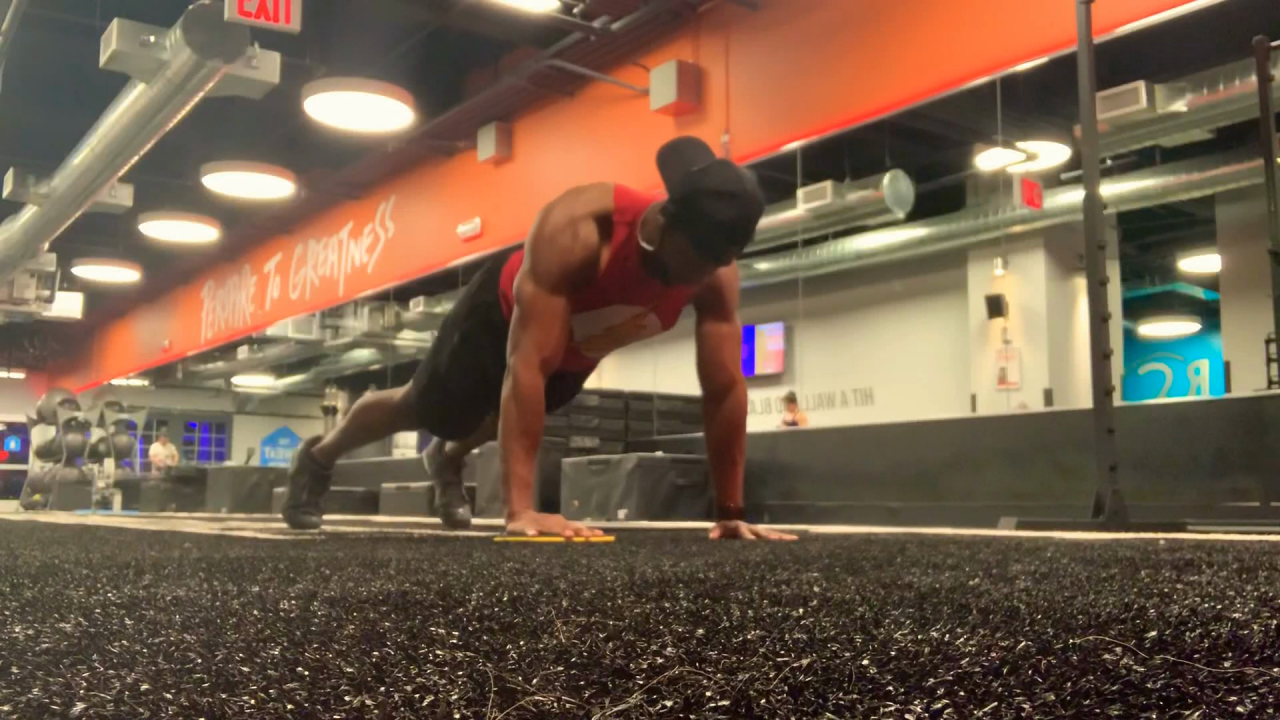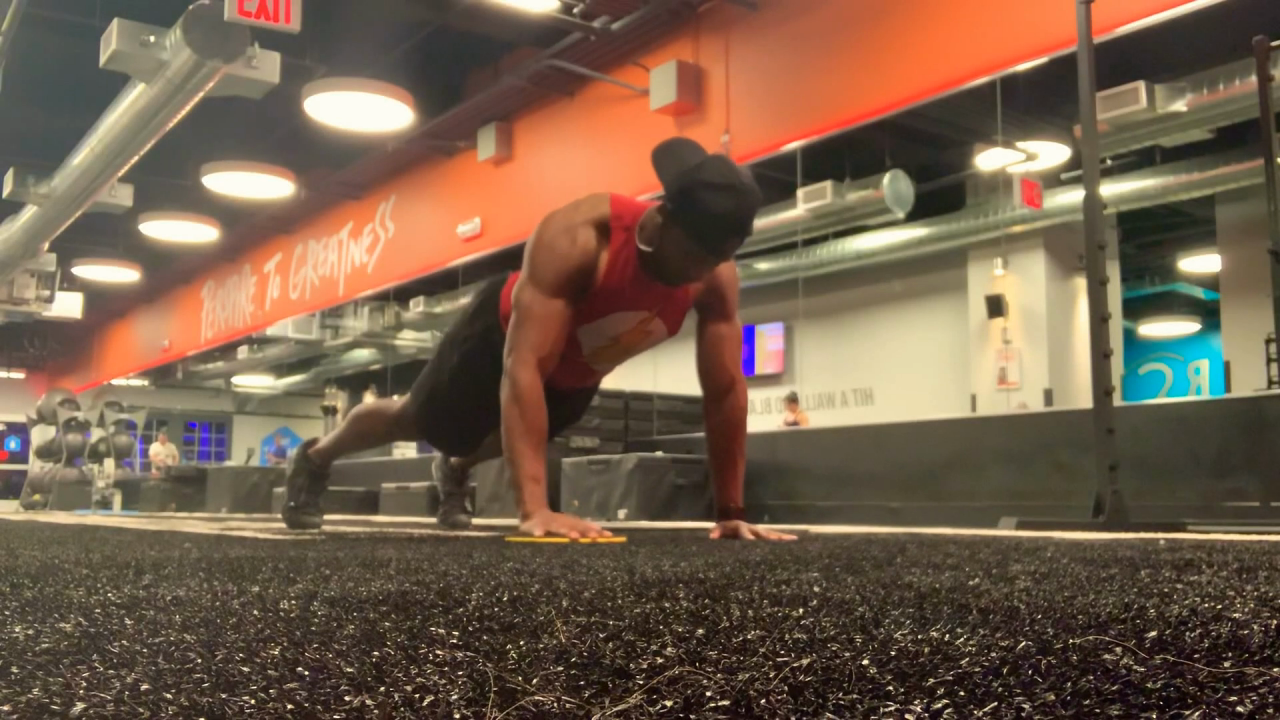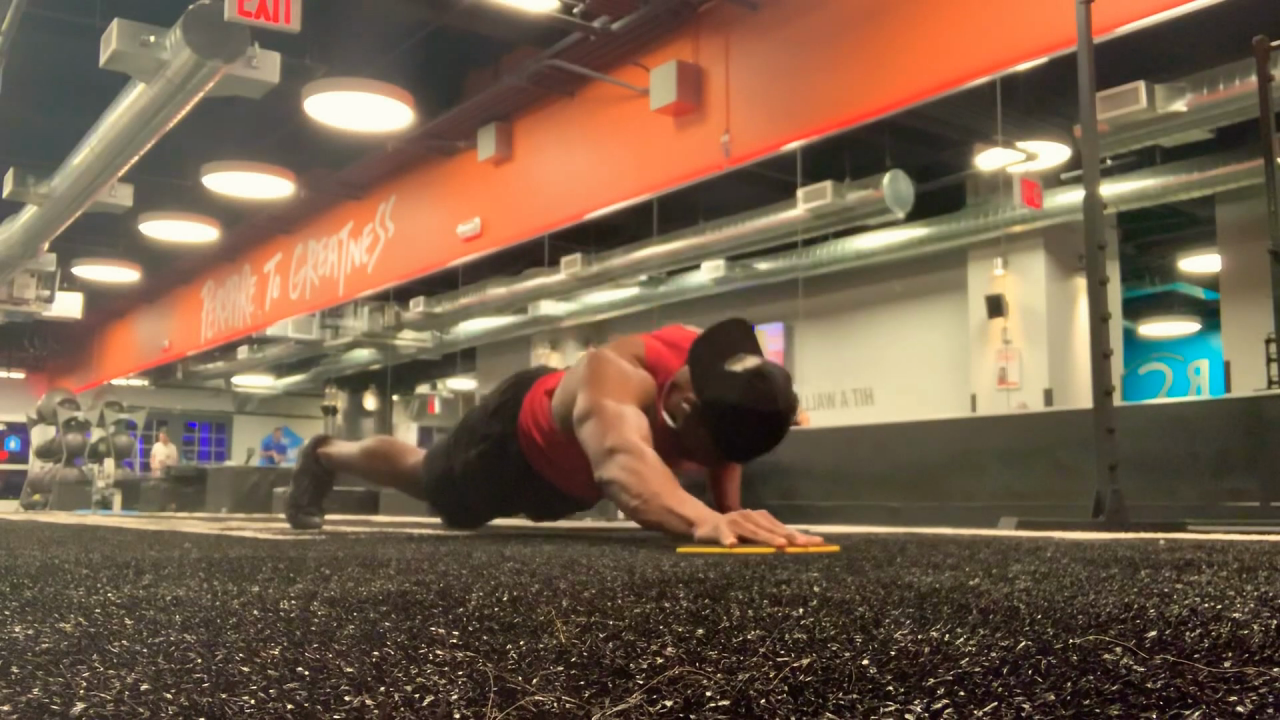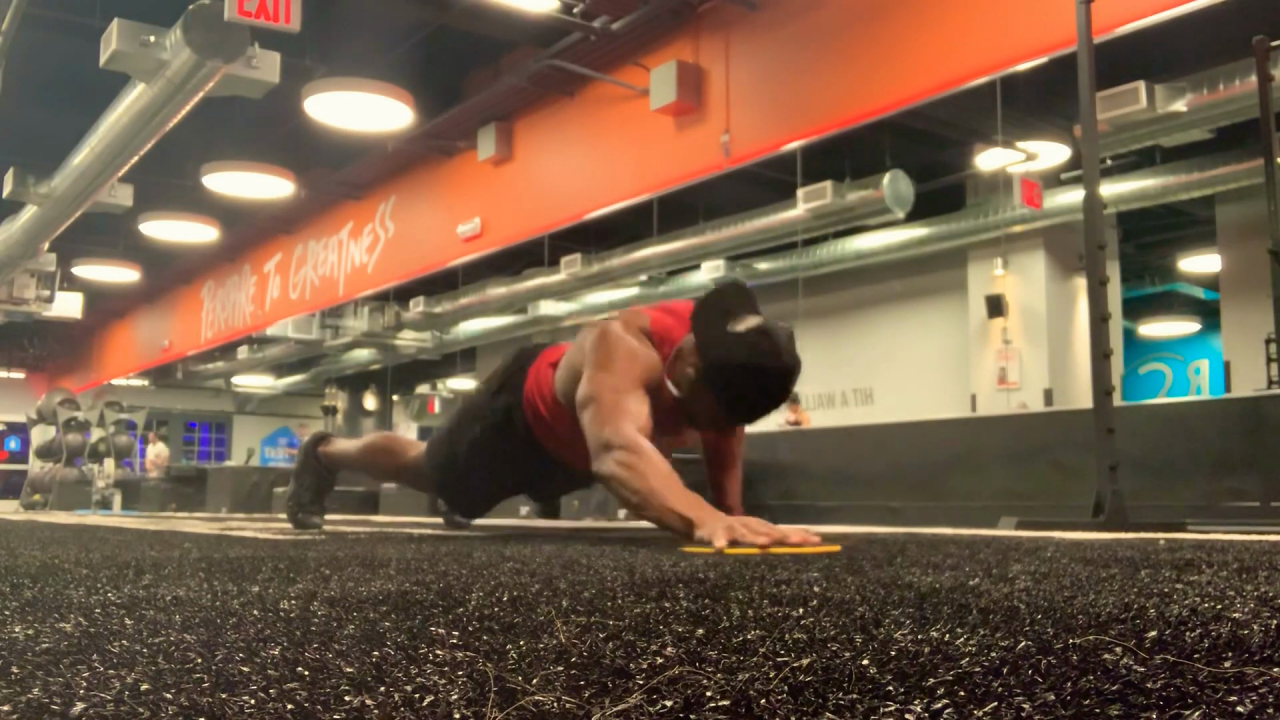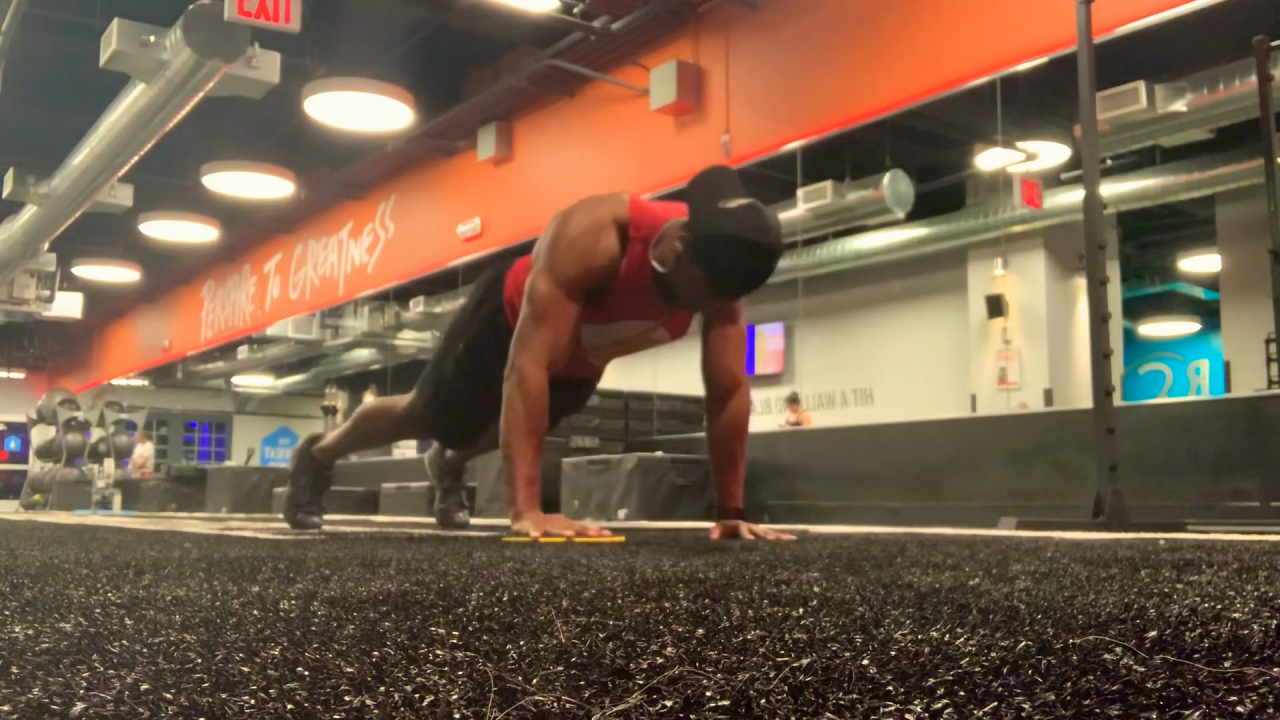
dt=1s
person 1, frame 1
left shoulder: (714, 272)
right shoulder: (575, 229)
left elbow: (725, 387)
right elbow: (526, 366)
left wrist: (730, 512)
right wrist: (521, 508)
left hip: (579, 353)
right hip: (502, 317)
left knee: (511, 416)
right knee: (418, 408)
left ankle: (448, 458)
right ankle: (317, 457)
person 1, frame 2
left shoulder: (716, 276)
right shoulder: (575, 238)
left elbow: (725, 389)
right elbow: (523, 368)
left wrist: (731, 511)
right wrist: (534, 508)
left hip: (578, 376)
right hip: (500, 338)
left knee: (513, 436)
right knee: (414, 423)
left ankle: (455, 472)
right ankle: (315, 459)
person 1, frame 3
left shoulder: (719, 382)
right shoulder: (619, 377)
left elbow: (727, 444)
right elbow: (621, 461)
left wrist: (731, 514)
right wrist: (704, 520)
right hip: (519, 440)
right knee: (424, 477)
right ankle: (324, 456)
person 1, frame 4
left shoulder: (724, 348)
right shoulder: (625, 352)
left elbow: (724, 433)
right elbow: (617, 453)
left wrist: (730, 510)
right wrist: (705, 518)
right hip: (524, 413)
right knee: (425, 469)
right ankle: (325, 453)
person 1, frame 5
left shoulder: (715, 264)
right shoulder: (593, 235)
left elbow: (729, 390)
right elbow: (528, 367)
left wrist: (731, 512)
right wrist: (525, 509)
left hip: (582, 362)
right hip: (507, 324)
left knee: (490, 432)
right knee: (422, 417)
left ankle: (449, 468)
right ankle: (317, 457)
